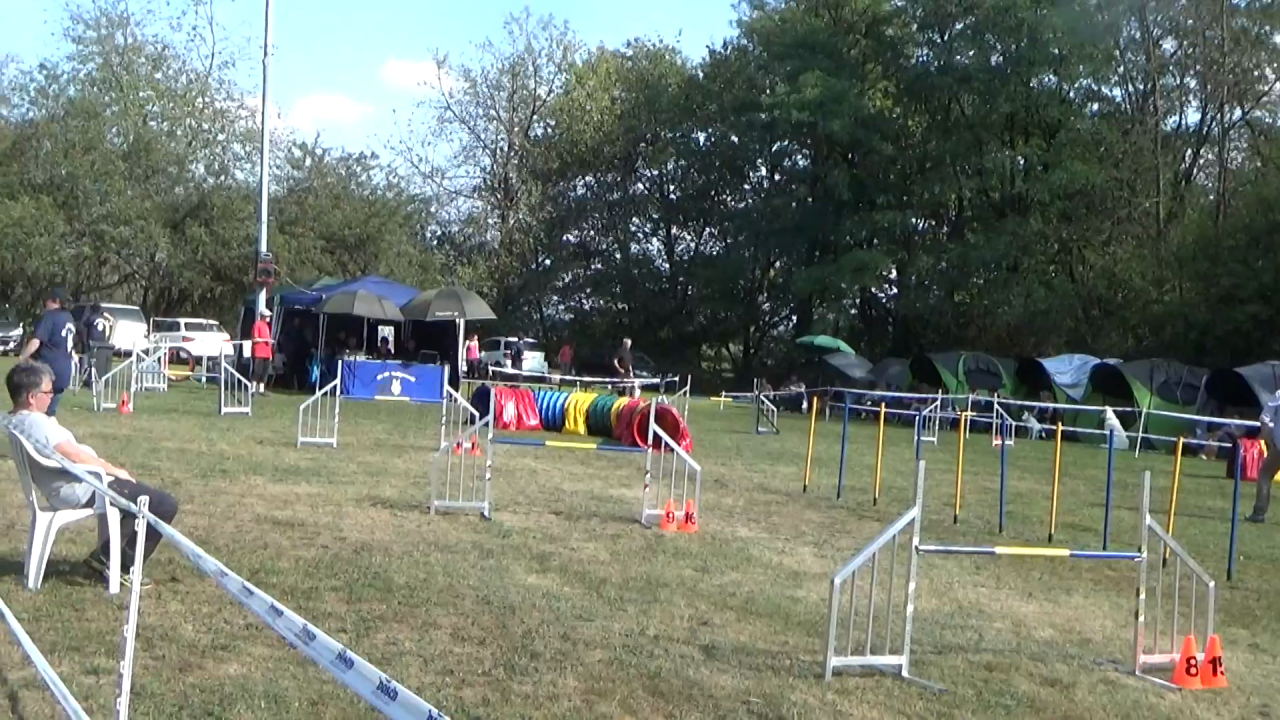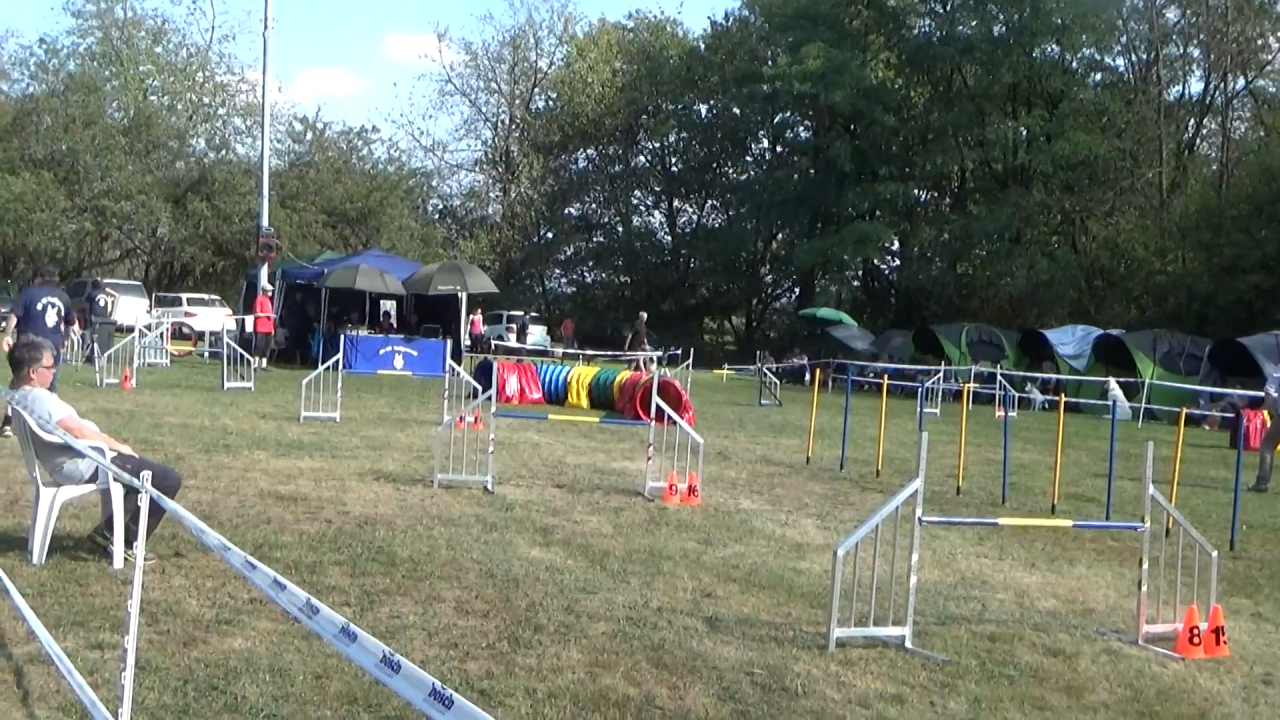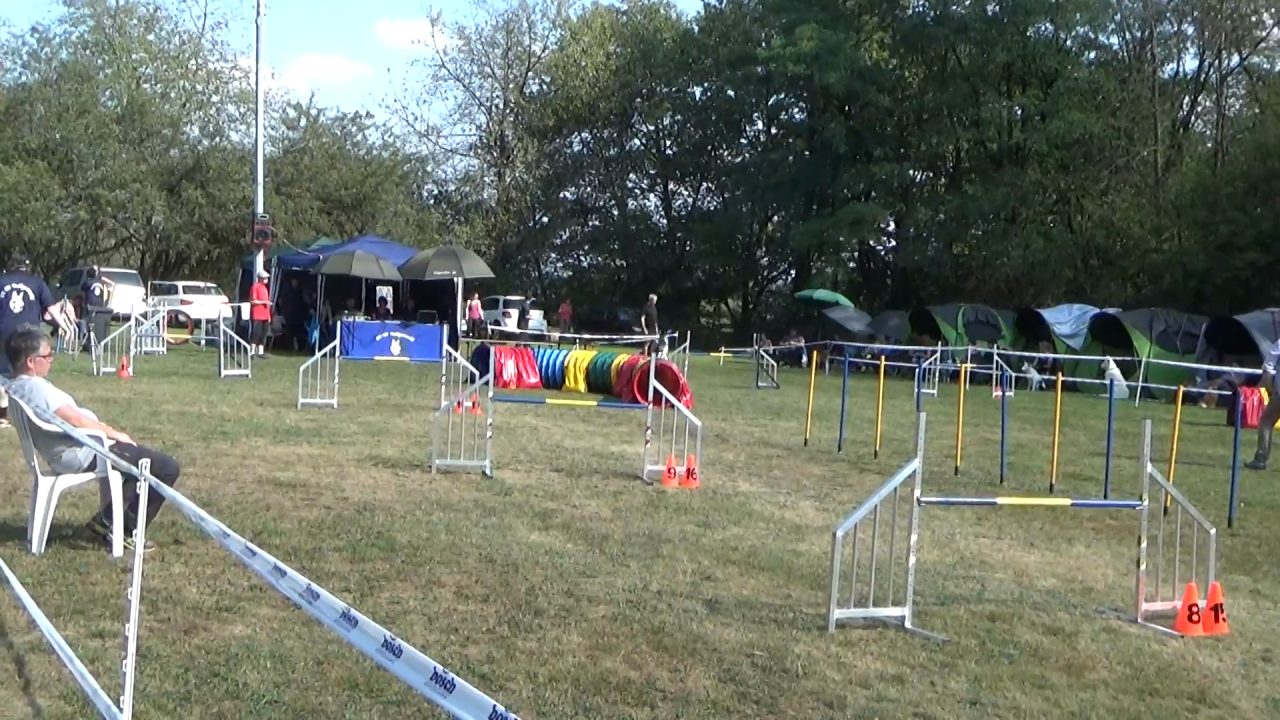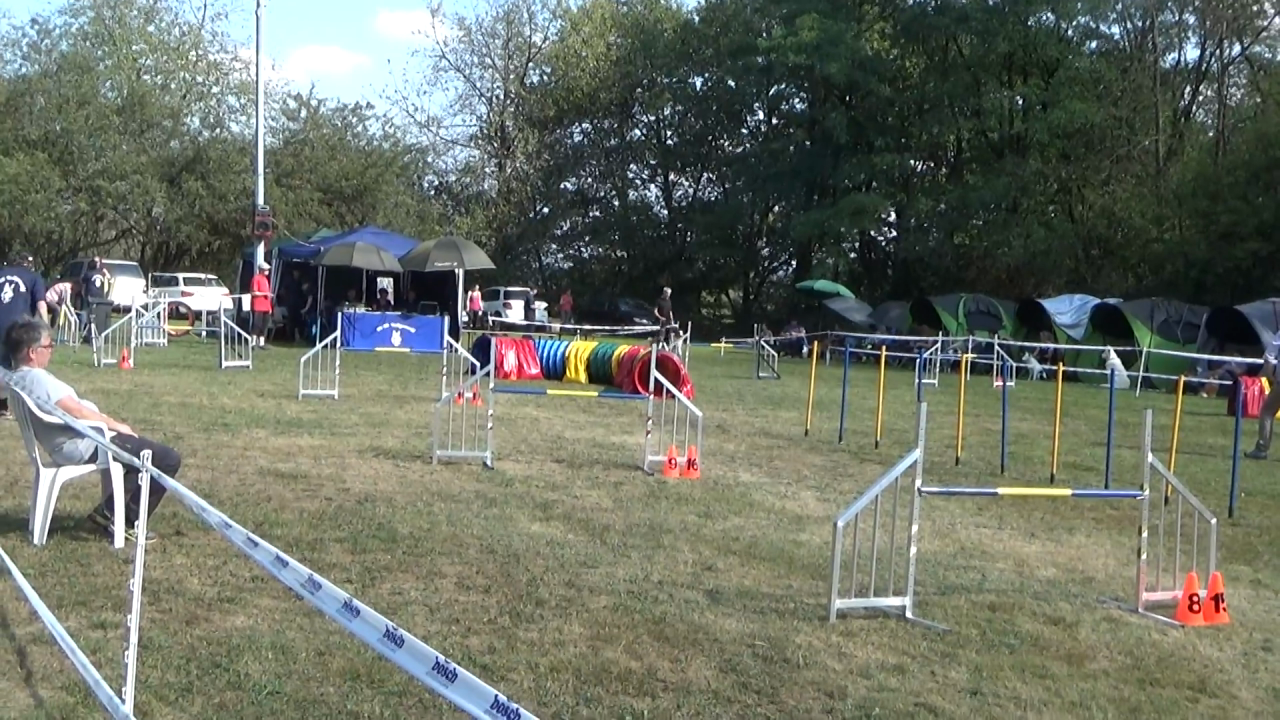
dt=0.3s
person 1, frame 1
left shoulder: (18, 420)
right shoulder: (36, 422)
right elbow: (74, 455)
left wrist: (107, 467)
right wrist: (114, 470)
left hip: (66, 488)
right hip: (79, 489)
left knee: (141, 495)
right knee: (165, 505)
left ankle: (105, 556)
right ankle: (121, 566)
person 1, frame 2
left shoulder: (21, 396)
right shoulder: (39, 398)
right elbow: (78, 431)
left wrist: (109, 442)
right wrist: (117, 445)
left hip: (68, 464)
right hip: (83, 465)
left knee: (143, 468)
right knee: (169, 480)
left ankle: (110, 532)
right ankle: (125, 541)
person 1, frame 3
left shoulder: (18, 386)
right shoulder: (36, 387)
right elbow: (75, 420)
left wrist: (106, 429)
right wrist: (114, 434)
left hip: (67, 453)
right hip: (81, 453)
left knee: (143, 458)
right knee: (167, 468)
left ankle: (109, 520)
right ankle: (124, 529)
person 1, frame 4
left shoulder: (19, 377)
right shoulder: (37, 378)
right elbow: (77, 411)
left wrist: (108, 421)
right wrist: (116, 425)
left hip: (69, 444)
right hip: (82, 445)
left knee: (145, 450)
right knee: (168, 459)
left ankle: (111, 512)
right ankle: (125, 520)
